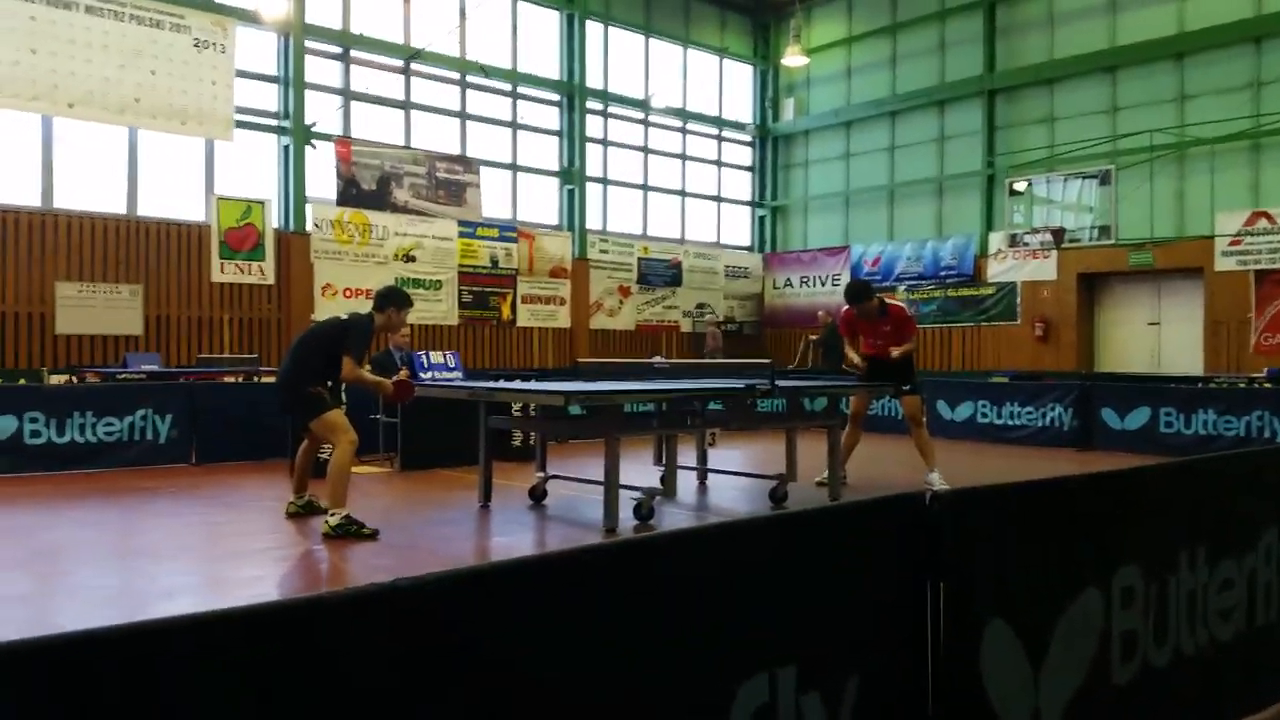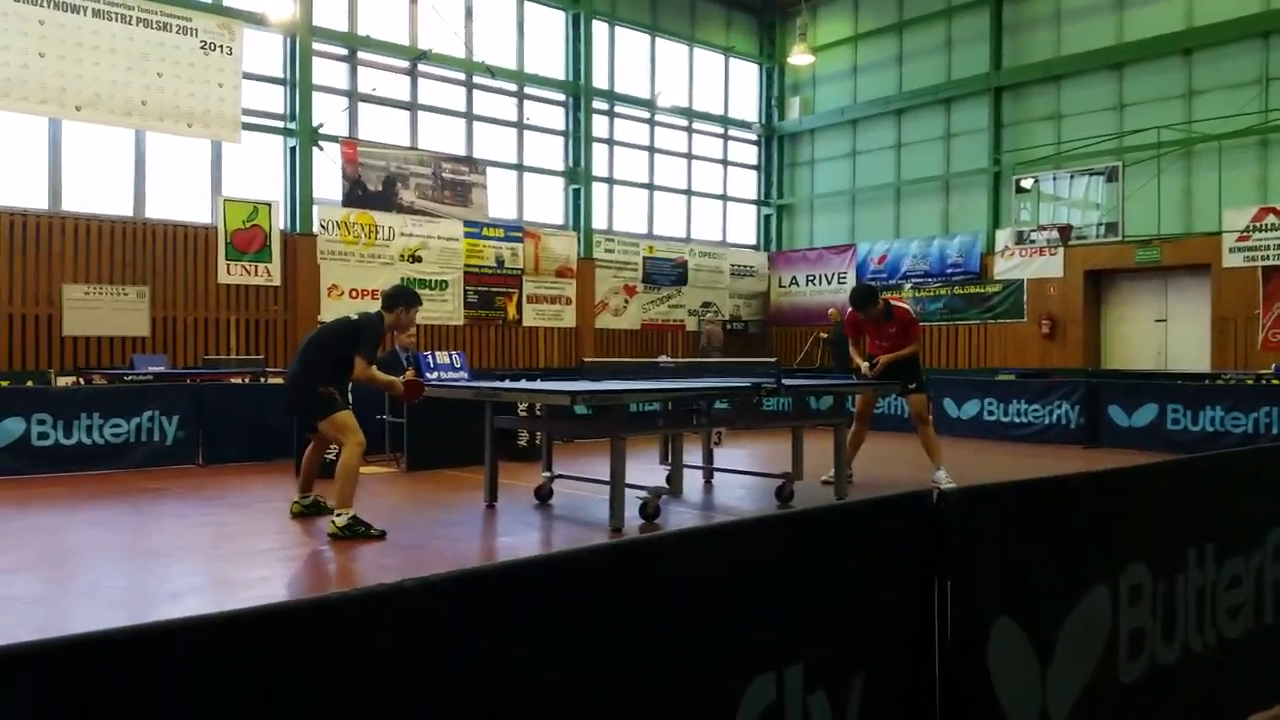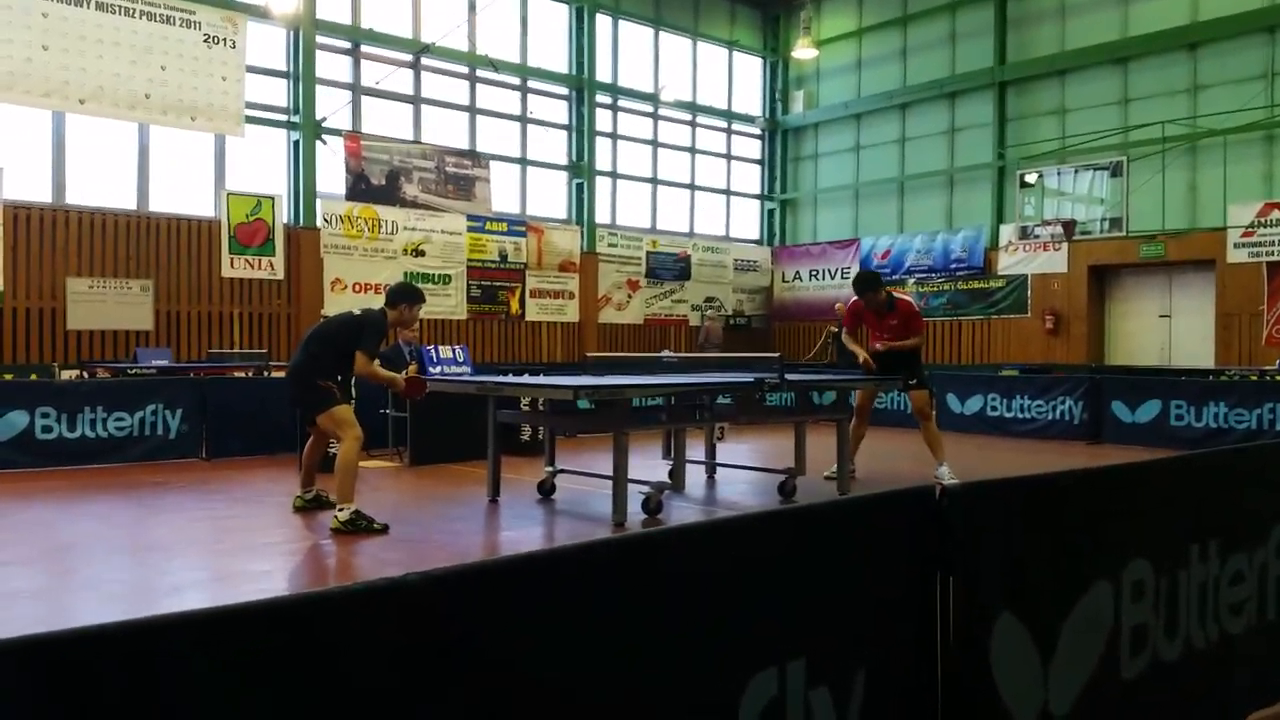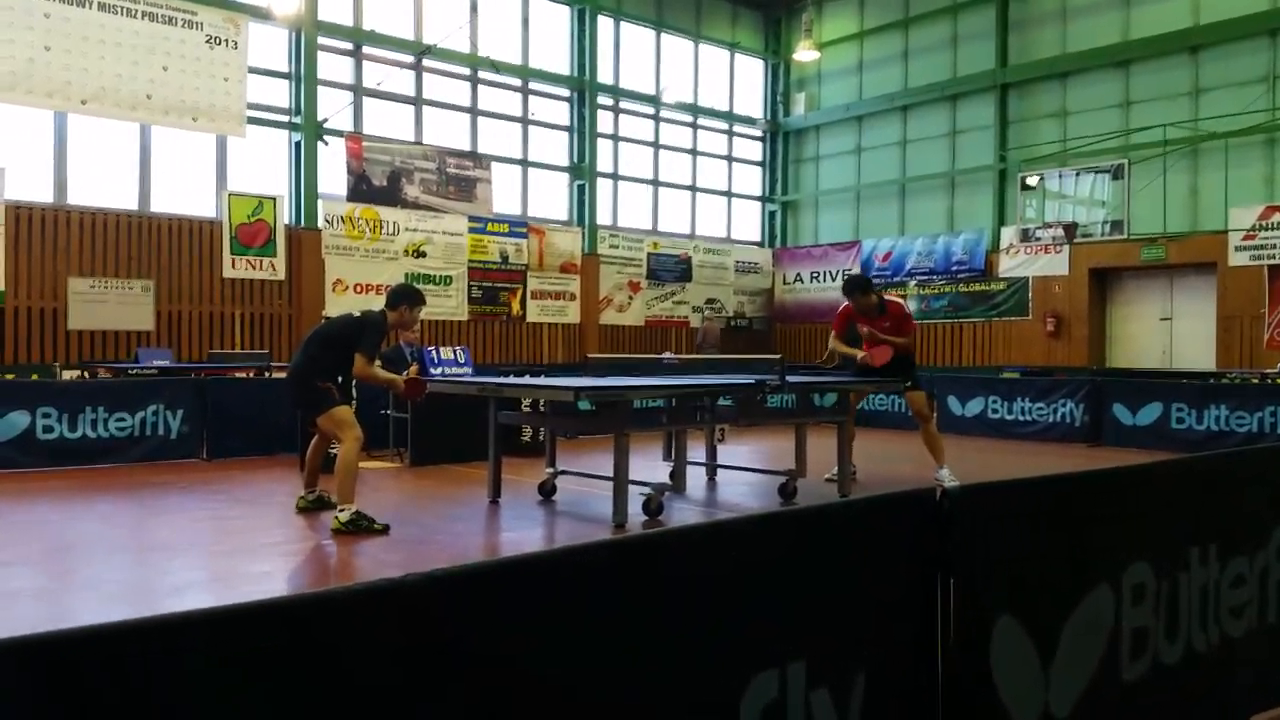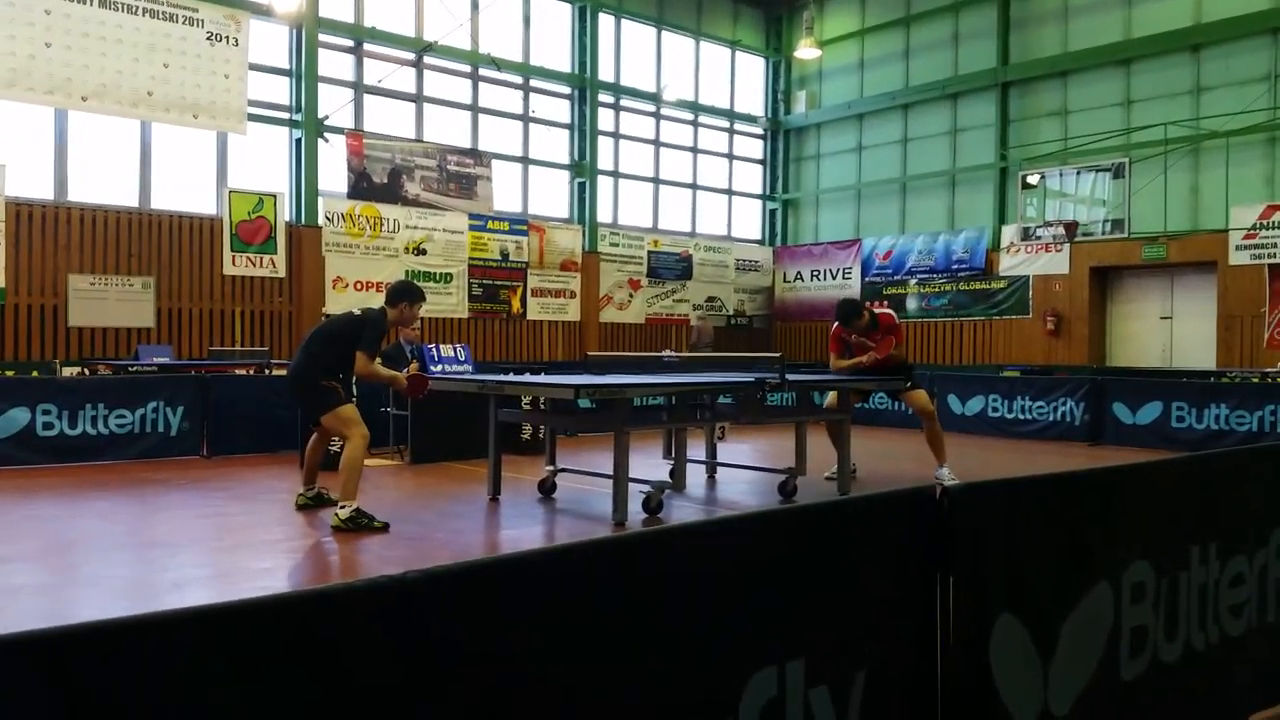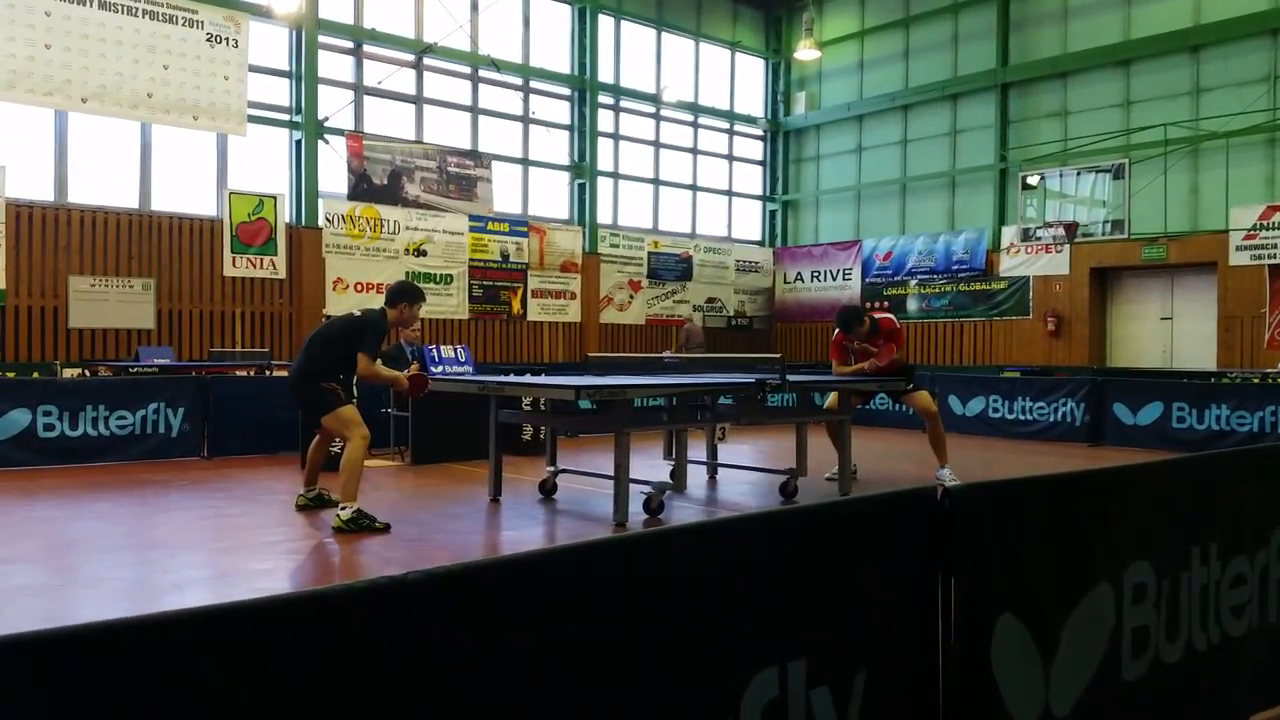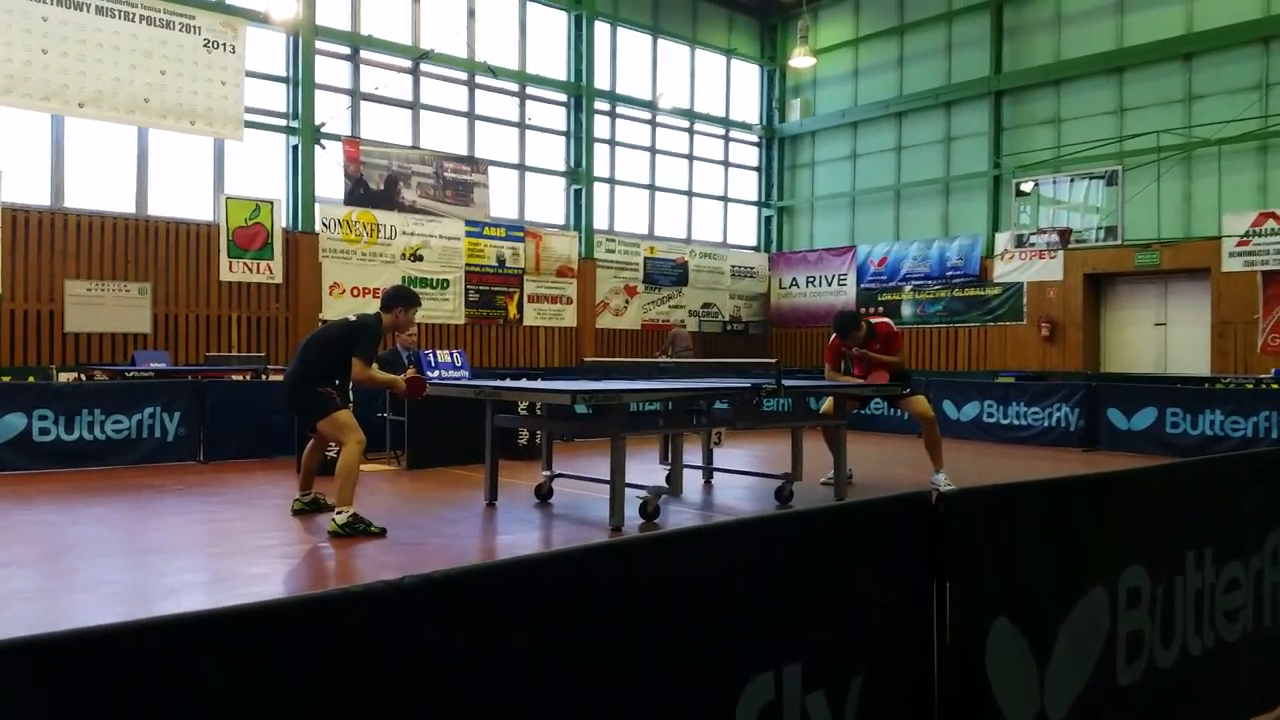
dt=0.3s
person 1, frame 1
left shoulder: (357, 323)
right shoulder: (362, 327)
left elbow: (347, 369)
right elbow: (348, 373)
left wrist: (378, 383)
right wrist: (378, 383)
left hip: (294, 379)
right hip: (302, 383)
left knee: (315, 438)
right knee: (346, 440)
left ankle: (299, 501)
right ankle: (336, 519)
person 1, frame 2
left shoulder: (367, 322)
right shoulder: (373, 327)
left elbow: (358, 368)
right elbow: (360, 374)
left wrist: (388, 381)
right wrist: (389, 382)
left hip: (302, 380)
right hip: (313, 383)
left knee: (321, 439)
right knee: (354, 441)
left ankle: (304, 500)
right ankle: (343, 520)
person 1, frame 3
left shoulder: (371, 318)
right shoulder: (376, 323)
left elbow: (361, 364)
right elbow: (361, 369)
left wrist: (392, 378)
right wrist: (391, 379)
left hip: (304, 373)
right hip: (312, 377)
left knee: (323, 433)
right knee: (352, 436)
left ankle: (307, 495)
right ankle: (345, 514)
person 1, frame 4
left shoulder: (371, 320)
right shoulder: (375, 324)
left elbow: (362, 366)
right elbow: (360, 371)
left wrist: (393, 379)
right wrist: (391, 380)
left hip: (306, 374)
right hip: (312, 378)
left knee: (327, 433)
right knee: (351, 437)
left ankle: (310, 495)
right ankle: (346, 514)
person 1, frame 5
left shoulder: (371, 318)
right shoulder: (376, 322)
left elbow: (362, 363)
right elbow: (362, 369)
left wrist: (394, 376)
right wrist: (392, 378)
left hip: (305, 373)
right hip: (314, 377)
left knee: (325, 431)
right knee: (357, 435)
left ankle: (308, 493)
right ankle: (346, 512)
person 1, frame 6
left shoulder: (371, 318)
right shoulder: (376, 323)
left elbow: (364, 364)
right elbow: (364, 370)
left wrist: (396, 375)
right wrist: (394, 378)
left hip: (307, 375)
right hip: (315, 379)
left knee: (327, 433)
right knee: (358, 436)
left ankle: (309, 494)
right ankle: (347, 513)
person 1, frame 7
left shoulder: (367, 324)
right shoulder: (372, 328)
left elbow: (361, 368)
right elbow: (359, 374)
left wrist: (394, 379)
right wrist: (391, 381)
left hip: (303, 379)
right hip: (310, 383)
left knee: (322, 437)
right knee: (354, 440)
left ankle: (304, 498)
right ankle: (343, 517)
person 2, frame 1
left shoulder: (898, 310)
right shoulder: (848, 314)
left elbow: (912, 342)
right elbow: (848, 345)
left wrist: (900, 351)
right wrist: (855, 356)
left hip: (899, 363)
right hip: (870, 362)
left knee: (915, 418)
right knee: (855, 416)
left ankle: (932, 473)
right ankle: (838, 470)
person 2, frame 2
left shoulder: (904, 311)
right shoulder: (853, 315)
left elbow: (916, 345)
right elbow: (852, 346)
left wrist: (890, 358)
right wrist: (861, 364)
left hip: (905, 362)
right hip: (876, 362)
left knee: (921, 417)
right knee: (860, 415)
left ankle: (939, 472)
person 2, frame 3
left shoulder: (906, 305)
right shoulder: (856, 306)
left elbow: (920, 339)
right elbow: (846, 335)
left wrist: (891, 345)
right wrist: (860, 352)
left hip: (906, 357)
right hip: (877, 357)
left knee: (923, 412)
right knee: (861, 410)
left ankle: (942, 467)
right ankle: (847, 464)
person 2, frame 4
left shoulder: (897, 306)
right shoulder: (847, 310)
left elbow: (909, 343)
right elbow: (833, 342)
left wrist: (877, 336)
right wrist: (856, 352)
left hip: (899, 360)
left knee: (923, 413)
left ankle: (942, 469)
person 2, frame 5
left shoulder: (888, 318)
right shoulder: (839, 329)
left elbow: (899, 356)
right elbow: (835, 365)
left wrist: (868, 345)
right wrist: (862, 359)
left hip: (894, 370)
right hip: (862, 371)
left knee: (927, 410)
right knee: (830, 408)
left ankle: (942, 468)
person 2, frame 6
left shoulder: (889, 322)
right shoulder: (840, 335)
left elbow: (900, 359)
right elbow: (837, 370)
left wrist: (870, 350)
right wrist: (863, 365)
left hip: (896, 373)
right hip: (863, 374)
left knee: (931, 411)
right knee: (830, 410)
left ankle: (943, 469)
person 2, frame 7
left shoulder: (886, 327)
right shoulder: (837, 339)
left elbow: (899, 362)
right elbow: (830, 372)
left wrist: (868, 355)
right wrist: (853, 382)
left hip: (893, 377)
right hip: (861, 379)
left knee: (927, 416)
right knee: (827, 414)
left ankle: (938, 473)
